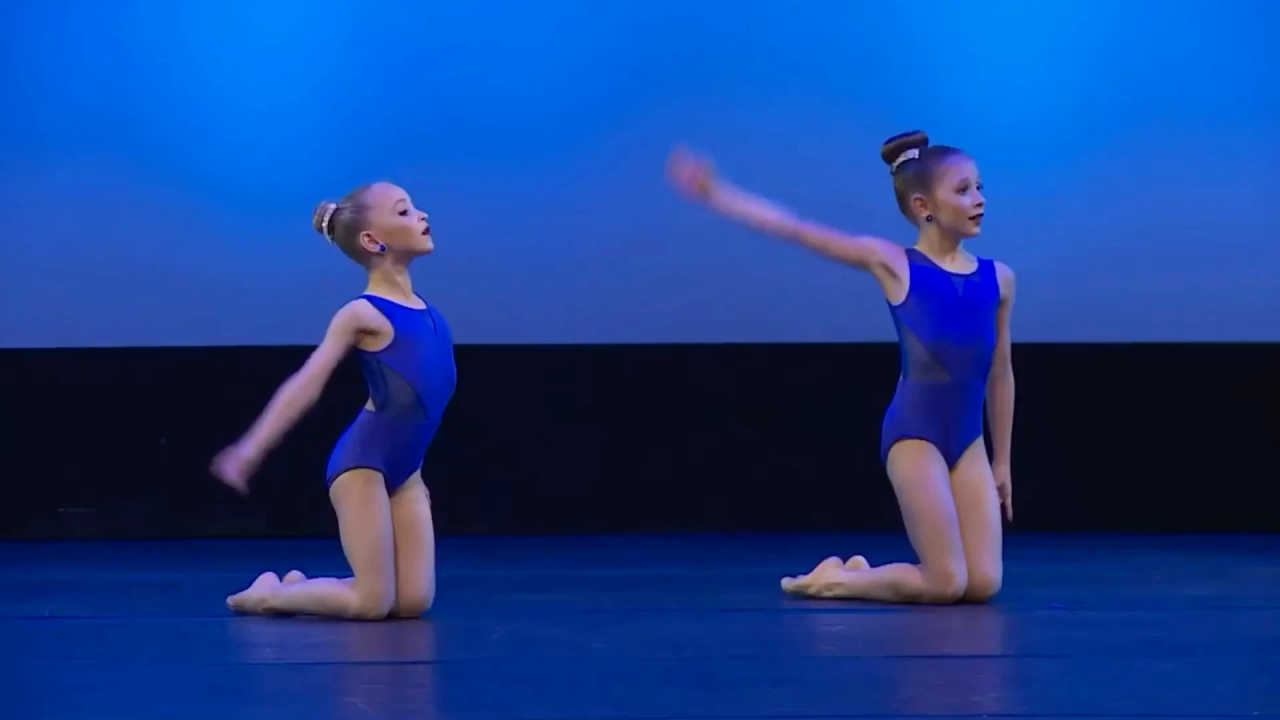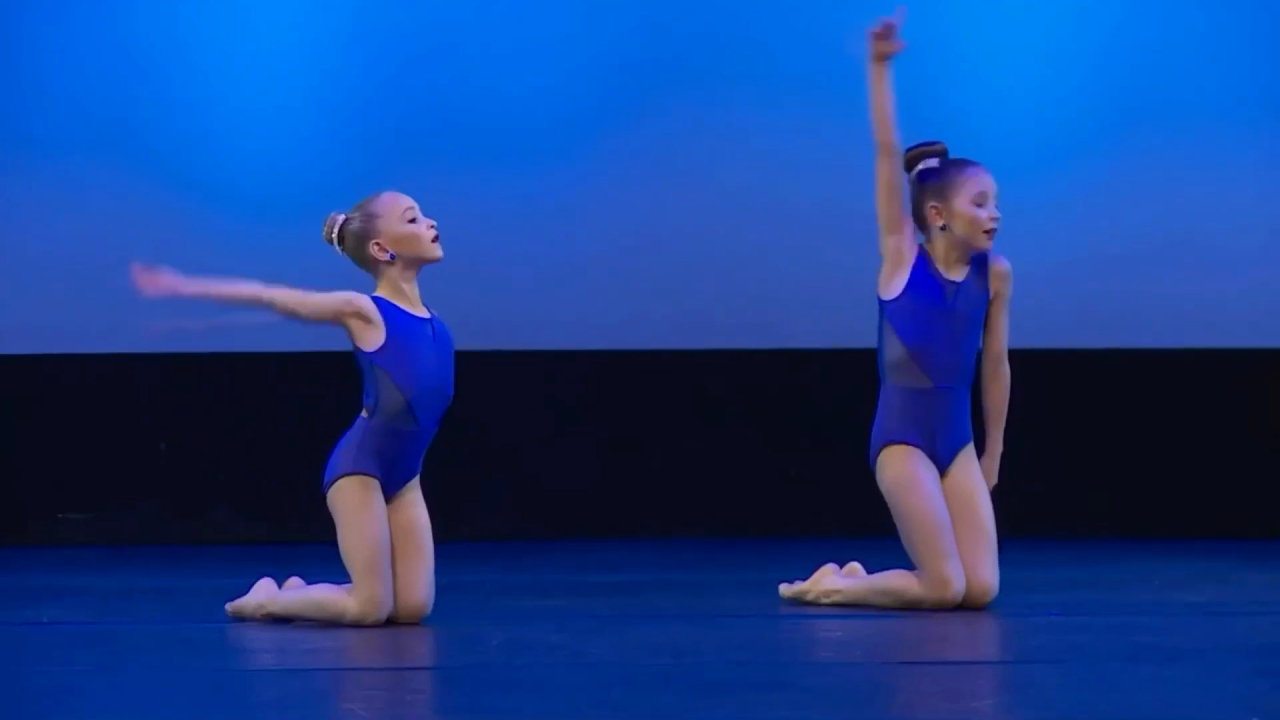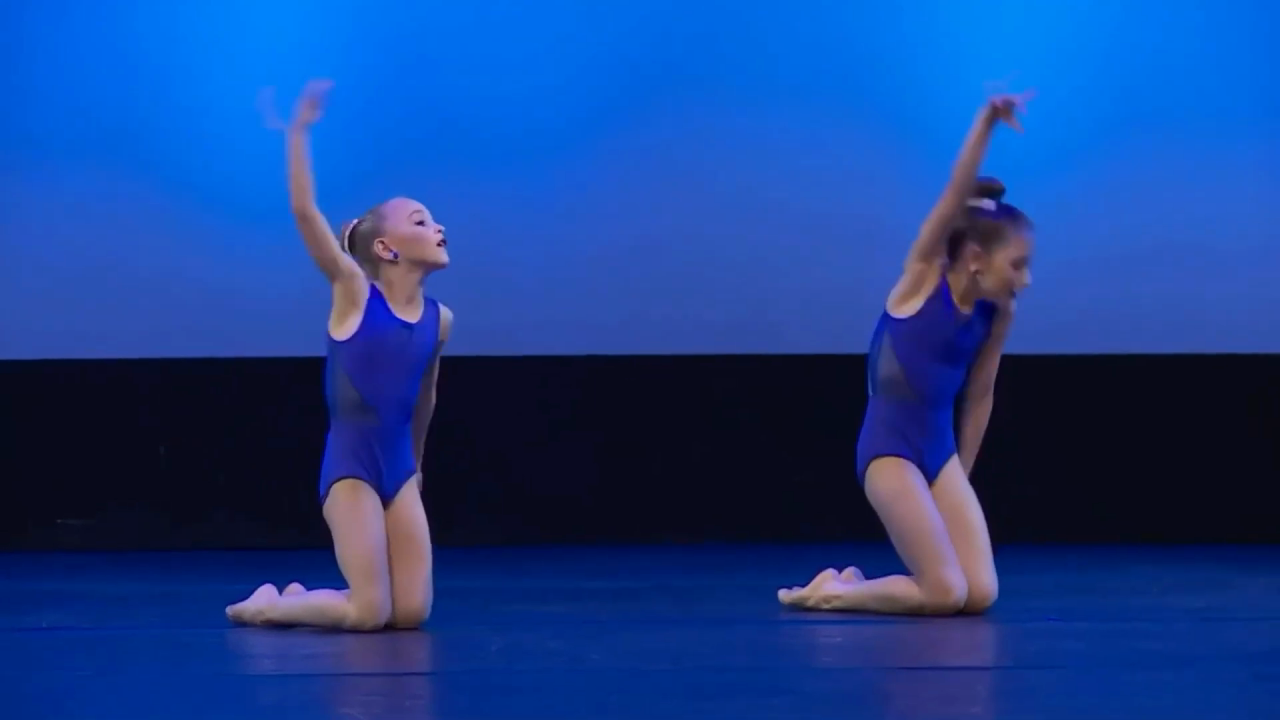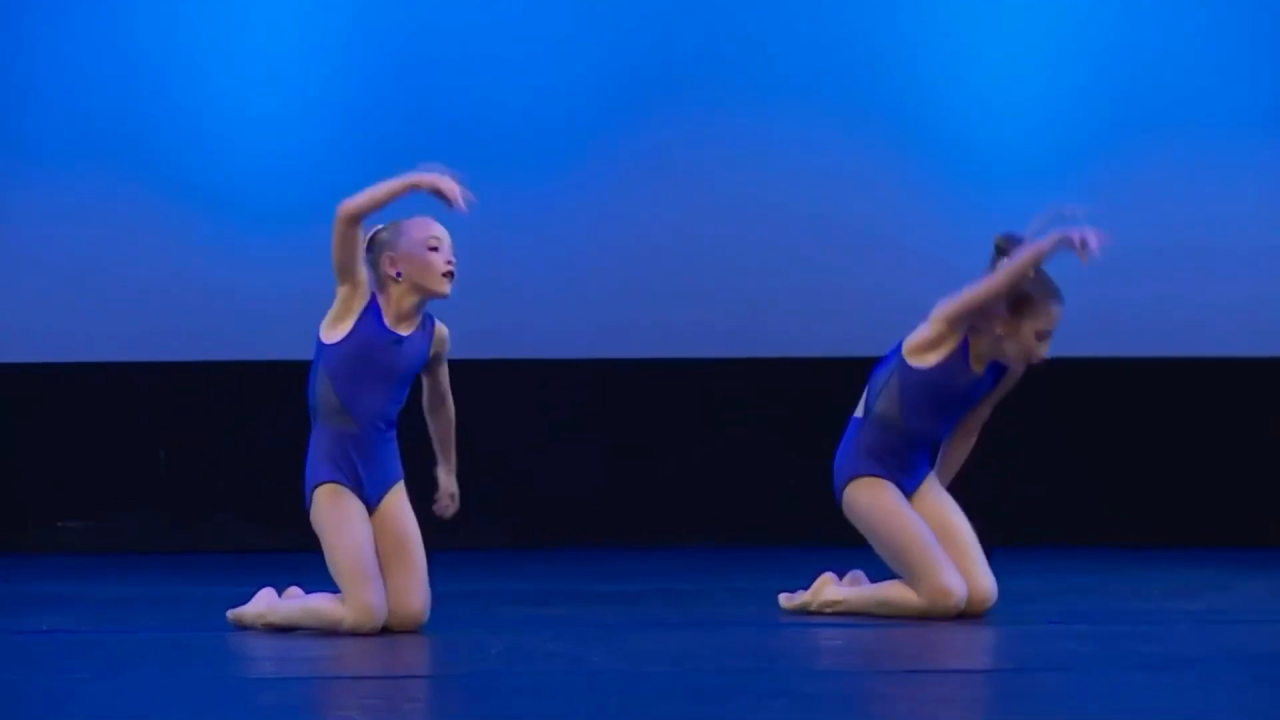
dt=0.4s
person 1, frame 1
left shoulder: (997, 278)
right shoulder: (893, 261)
left elbow: (1000, 374)
right elbow: (803, 232)
left wrist: (1002, 461)
right wrist: (718, 193)
left hip: (968, 441)
right hip: (914, 433)
left knee: (985, 584)
right knee: (950, 584)
left ankle: (863, 573)
right ankle: (836, 579)
person 1, frame 2
left shoulder: (995, 275)
right shoulder: (901, 256)
left elbow: (996, 368)
right elbow: (887, 155)
left wrist: (993, 454)
right wrist: (880, 66)
left hip: (958, 441)
right hip: (902, 437)
left knee: (981, 589)
right knee: (945, 590)
left ankle: (857, 580)
right ankle: (830, 587)
person 1, frame 3
left shoulder: (998, 315)
right shoulder: (923, 278)
left elbow: (979, 398)
right elbow: (955, 196)
left wrist: (962, 473)
right wrist: (986, 123)
left hip: (940, 454)
right hip: (888, 449)
left knee: (980, 594)
right knee: (946, 595)
left ankle: (856, 585)
right ankle: (830, 592)
person 1, frame 4
left shoulder: (1007, 370)
right shoulder: (947, 328)
right elbow: (1008, 275)
left wrist: (933, 495)
right wrist: (1056, 238)
left hip: (914, 473)
right hip: (864, 468)
left knee: (981, 595)
right knee: (947, 596)
left ankle: (859, 588)
right ankle: (830, 596)
person 2, frame 1
left shoulder: (423, 308)
right shoulder: (364, 313)
right elbow: (306, 383)
right wrist: (251, 451)
left hip: (405, 467)
right hip: (363, 461)
left knee: (415, 601)
right knee: (372, 604)
left ankle: (300, 585)
right ankle: (265, 592)
person 2, frame 2
left shoulder: (430, 320)
right shoulder: (362, 310)
right elbow: (272, 297)
right wrist: (185, 286)
left hip: (405, 475)
right hip: (360, 467)
left knee: (413, 608)
right knee: (372, 608)
left ankle: (297, 594)
right ankle: (269, 598)
person 2, frame 3
left shoulder: (439, 320)
right shoulder: (355, 294)
right elbow: (304, 210)
right wrist: (298, 130)
left hip: (399, 471)
right hip: (349, 468)
left knee: (411, 612)
right knee: (370, 613)
left ankle: (300, 598)
right ankle: (267, 605)
person 2, frame 4
left shoulder: (434, 335)
right shoulder: (354, 300)
left elbow: (439, 404)
right elbow: (347, 215)
left wrist: (447, 468)
right wrist: (420, 179)
left hip: (385, 472)
right hip: (333, 471)
left knee: (411, 615)
right knee: (366, 617)
left ankle: (299, 602)
right ankle: (267, 609)
